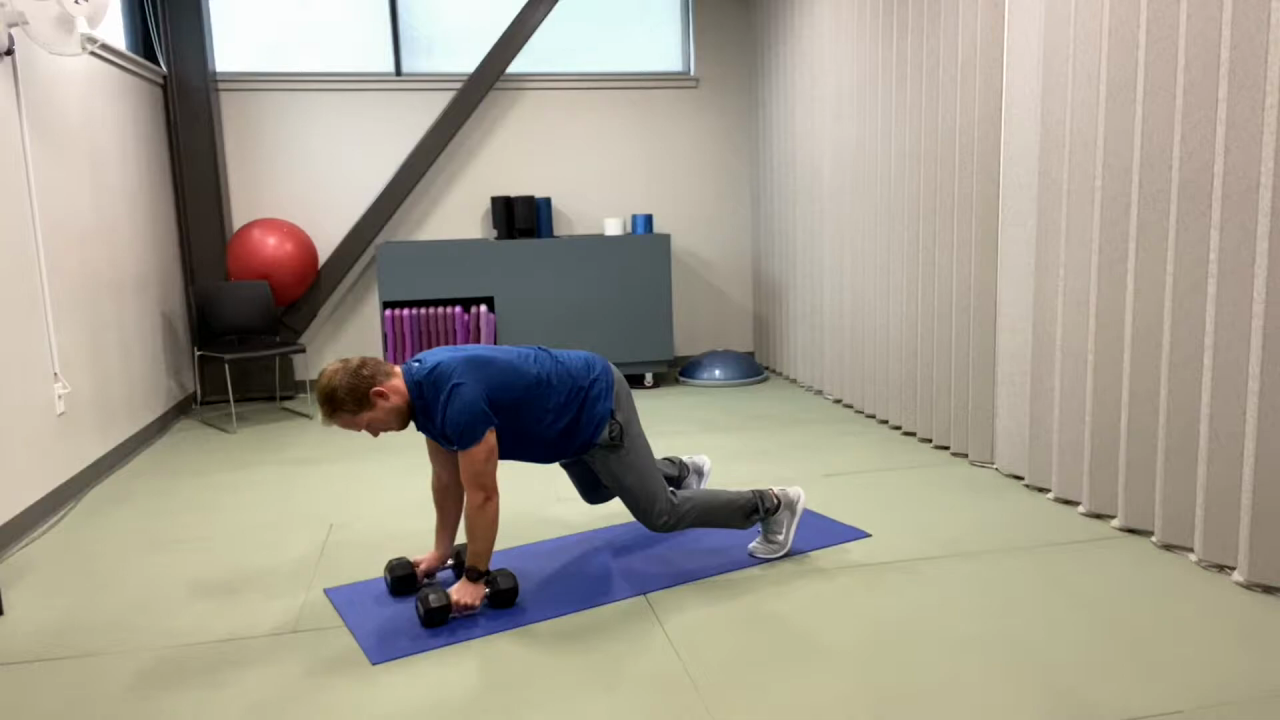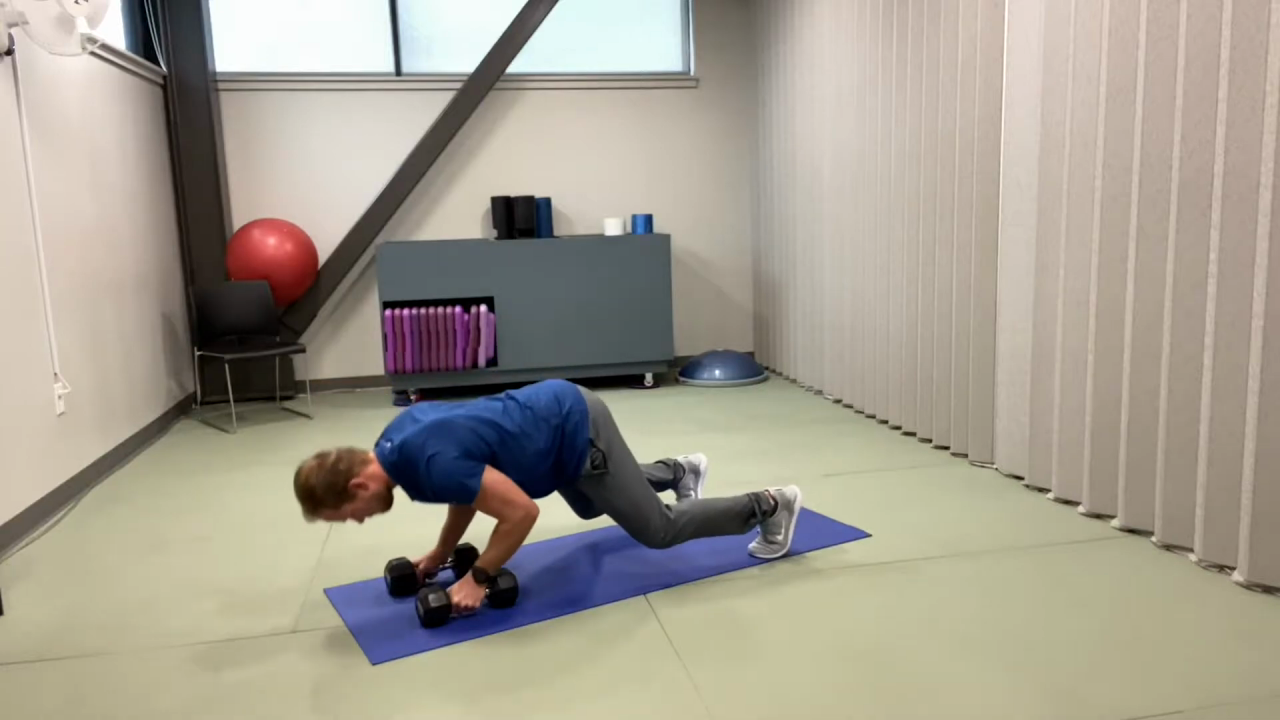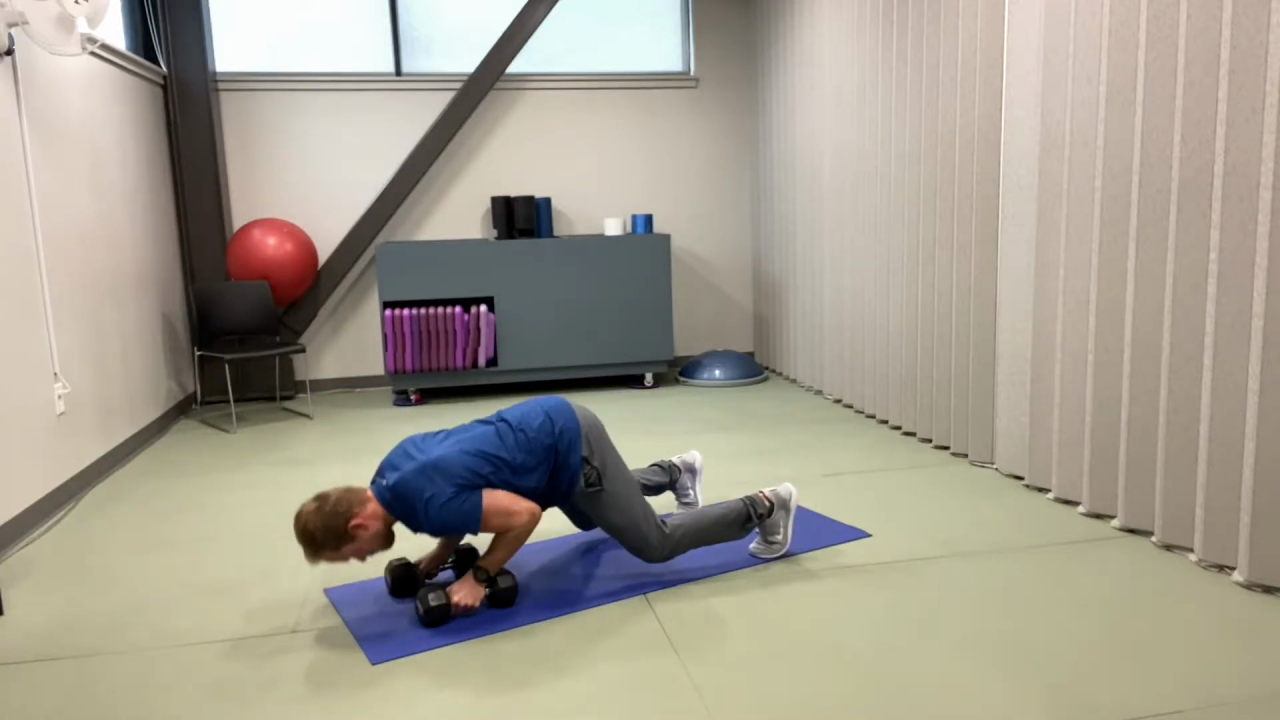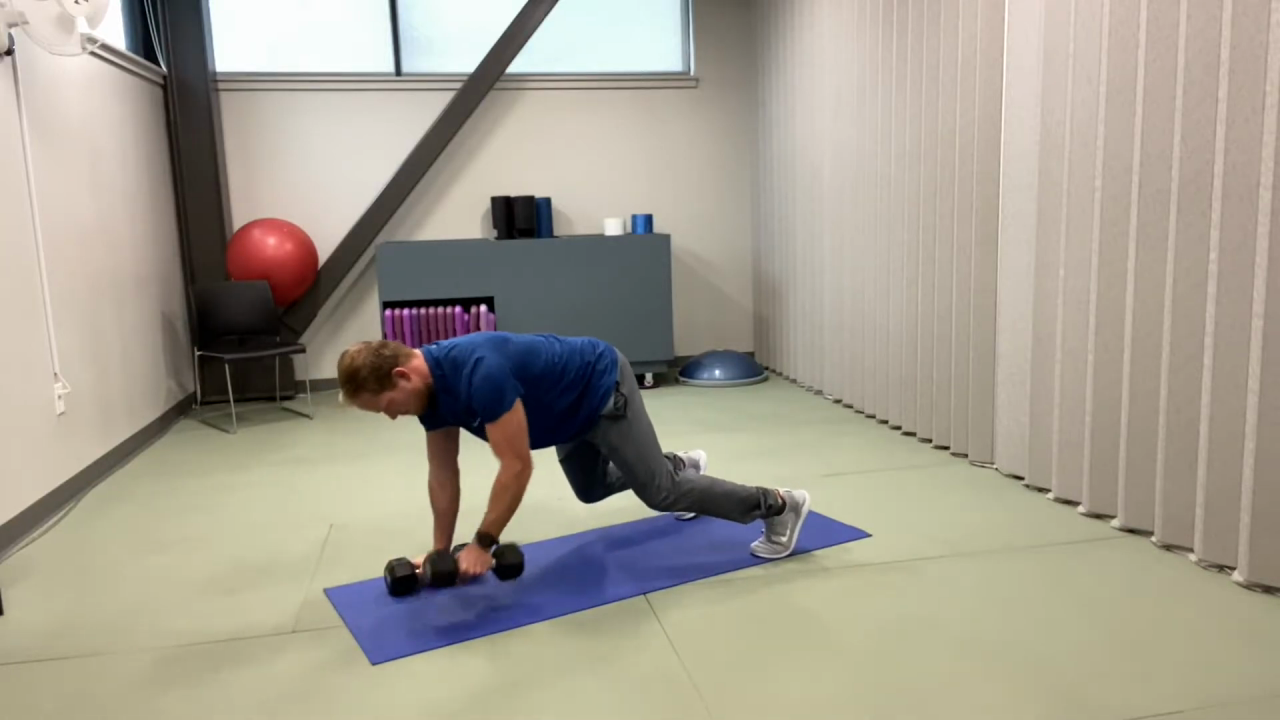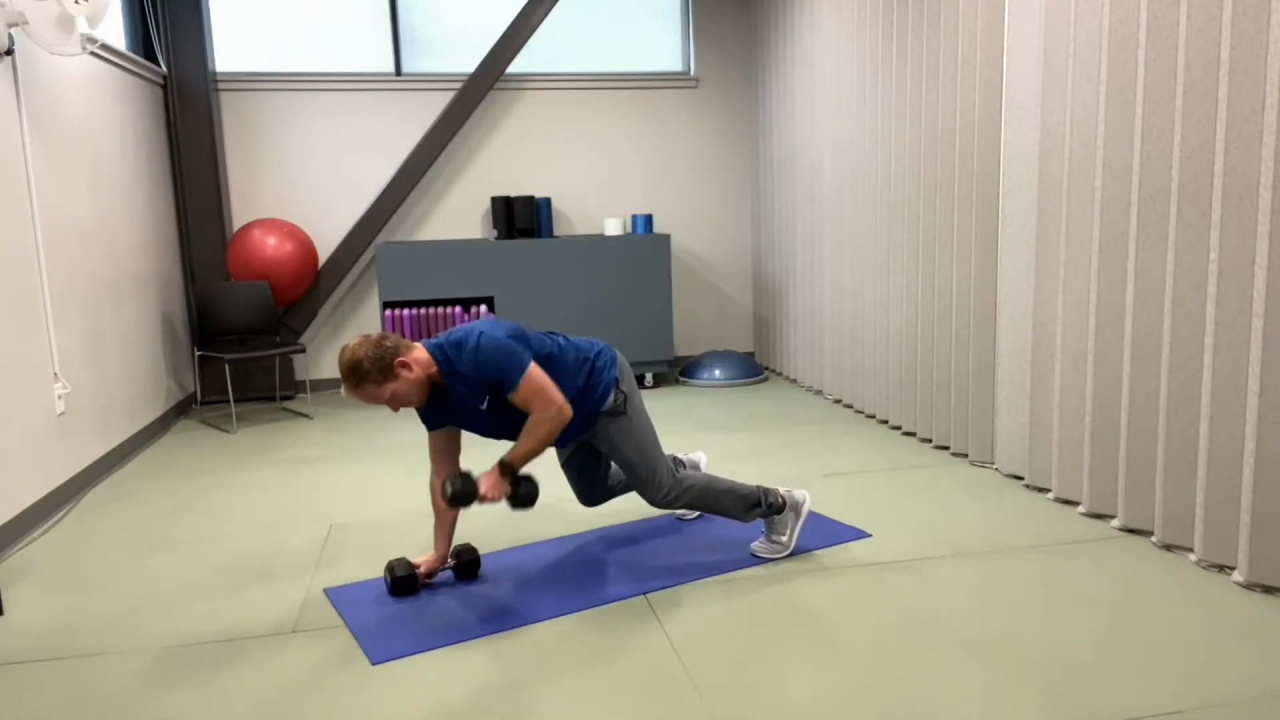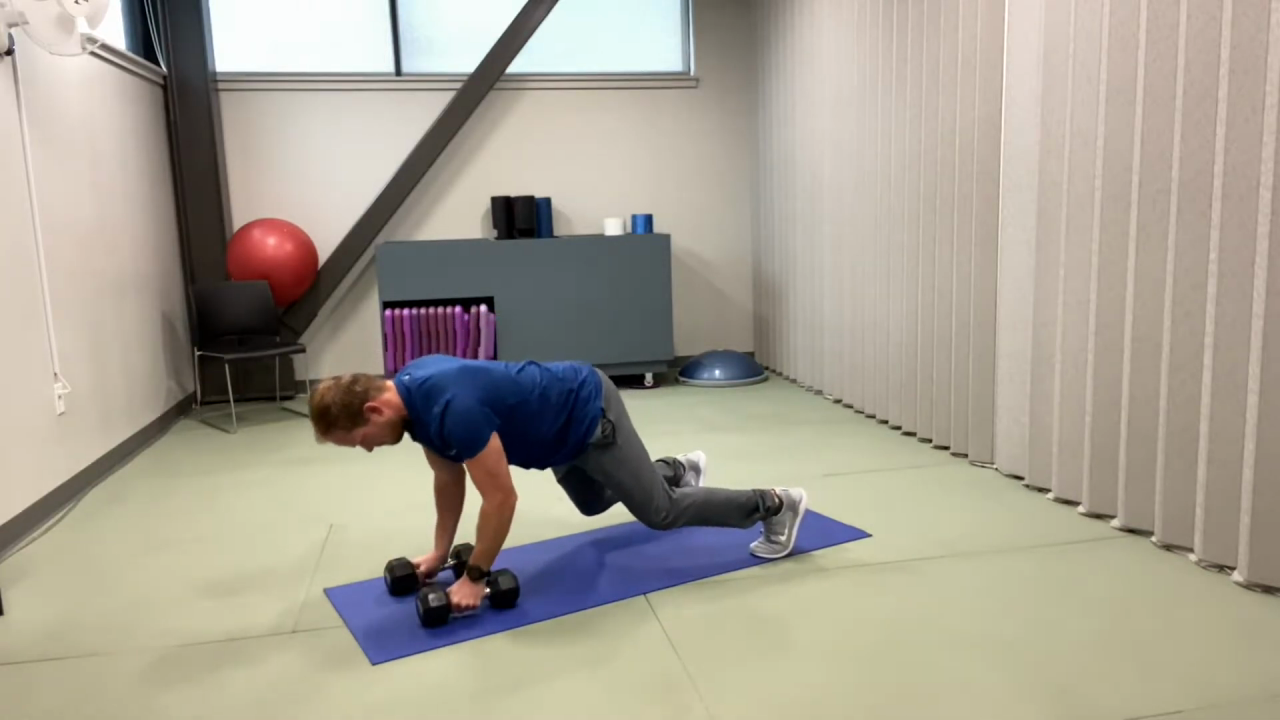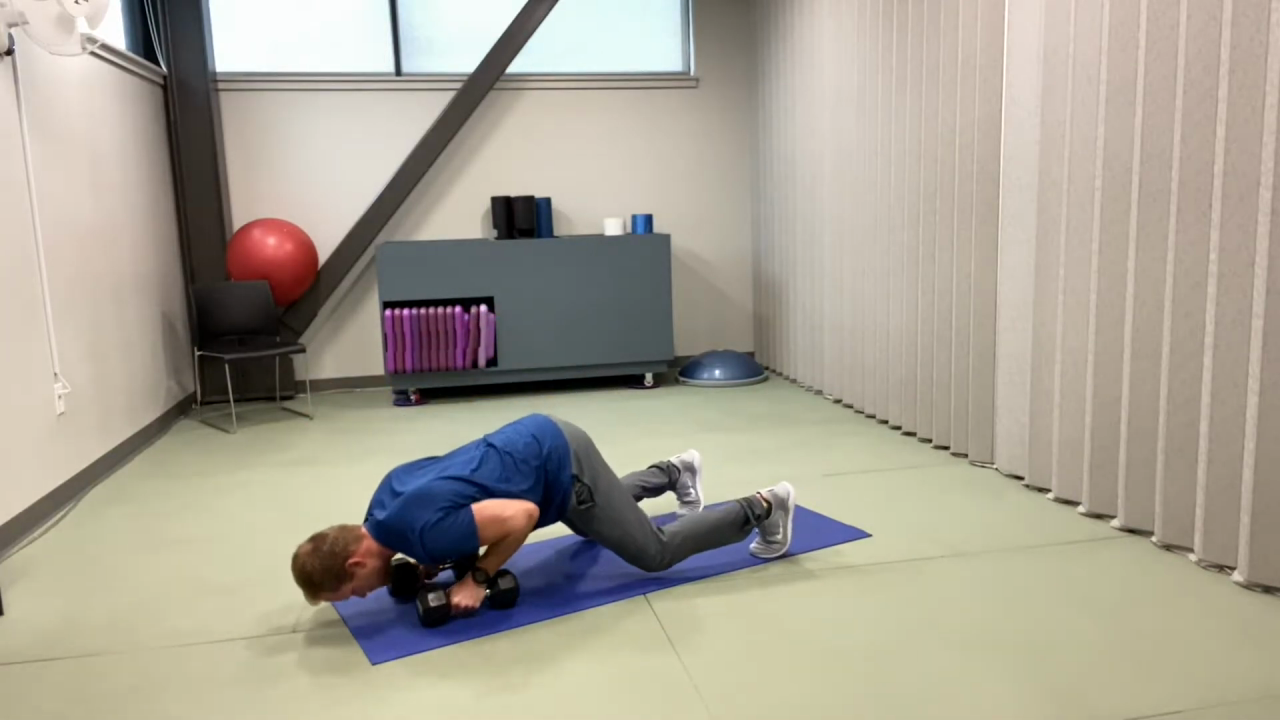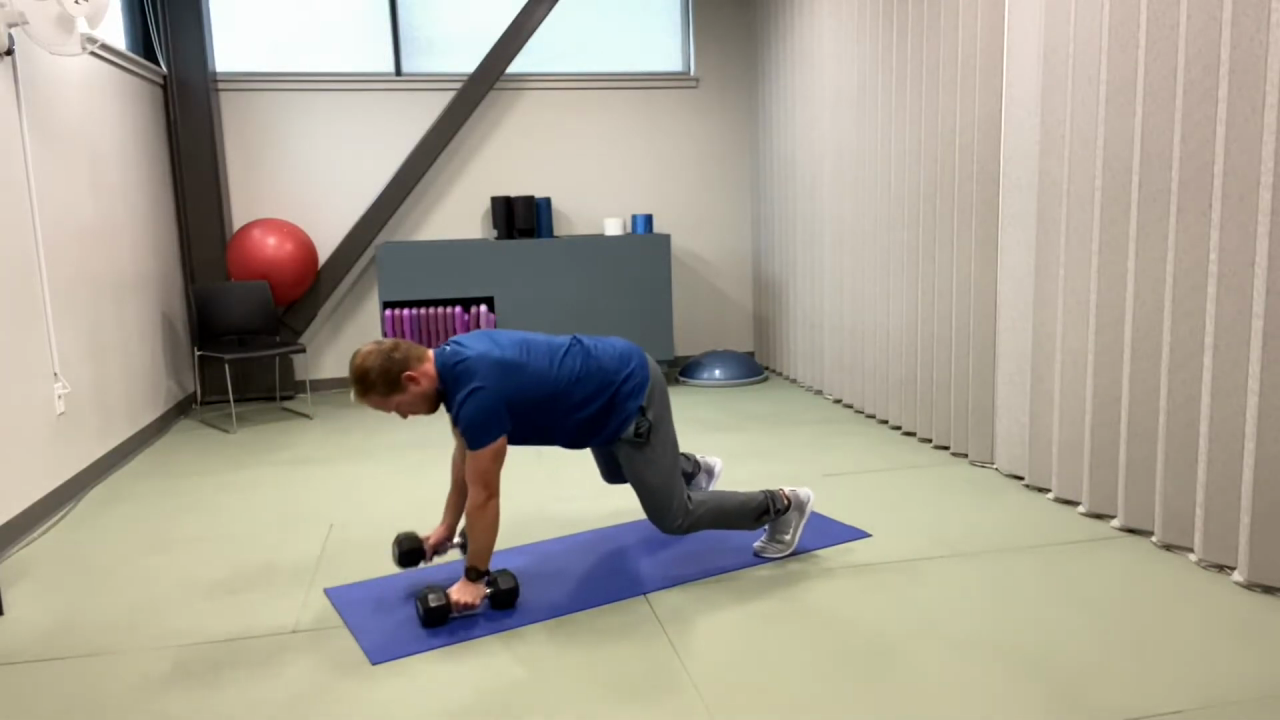
dt=0.7s
person 1, frame 1
left shoulder: (455, 396)
right shoulder: (419, 383)
left elbow: (481, 495)
right elbow: (446, 475)
left wrist: (474, 578)
right wrist: (440, 551)
left hip: (596, 403)
right hip: (572, 406)
left knee: (660, 512)
right knee: (599, 492)
left ankle: (773, 504)
right ankle: (684, 470)
person 1, frame 2
left shoulder: (432, 464)
right shoulder: (395, 444)
left elbow: (521, 512)
left wrist: (477, 580)
right wrist: (440, 554)
left hip: (577, 430)
right hip: (558, 412)
left knee: (658, 529)
right knee: (592, 508)
left ankle: (769, 505)
right ankle: (680, 470)
person 1, frame 3
left shoulder: (428, 501)
right shoulder: (390, 476)
left elbow: (526, 514)
left wrist: (478, 578)
right wrist: (440, 556)
left hip: (571, 445)
right hip: (553, 423)
left knee: (655, 544)
right knee: (591, 518)
left ankle: (766, 506)
right ankle: (676, 471)
person 1, frame 4
left shoulder: (478, 371)
right shoulder: (433, 383)
left elbow: (516, 468)
right elbow: (443, 472)
left wrist: (483, 545)
right wrist: (440, 549)
left hip: (601, 385)
right hip: (574, 404)
left knee: (660, 491)
right knee: (592, 489)
left ankle: (777, 505)
right ankle: (681, 463)
person 1, frame 5
left shoulder: (482, 348)
right shoulder: (432, 389)
left elbow: (556, 413)
right elbow: (445, 472)
left wrist: (504, 472)
right wrist: (441, 548)
left hip: (600, 386)
right hip: (575, 410)
left knee: (660, 489)
right knee: (594, 492)
left ankle: (779, 503)
right ankle: (682, 464)
person 1, frame 6
left shoulder: (452, 406)
right shoulder: (410, 393)
left elbow: (500, 498)
right elbow: (448, 477)
left wrist: (474, 577)
right wrist: (440, 552)
left hip: (588, 411)
right hip: (563, 417)
left knee: (659, 510)
right knee: (593, 502)
left ankle: (775, 504)
right ankle: (678, 469)
person 1, frame 7
left shoulder: (421, 529)
right shoulder: (386, 505)
left elbow: (524, 516)
left wrist: (477, 579)
right wrist: (436, 562)
left hip: (563, 464)
right hip: (544, 440)
left knee: (653, 552)
right knee: (594, 522)
left ankle: (764, 506)
right ankle: (676, 471)
person 1, frame 8
left shoulder: (477, 391)
right shoulder: (451, 361)
left elbow: (484, 495)
right elbow: (466, 453)
left wrist: (474, 577)
right wrist: (446, 528)
left hip: (630, 396)
right hip: (612, 379)
left knee: (673, 515)
right knee: (617, 473)
left ankle: (781, 505)
right ankle: (694, 468)
